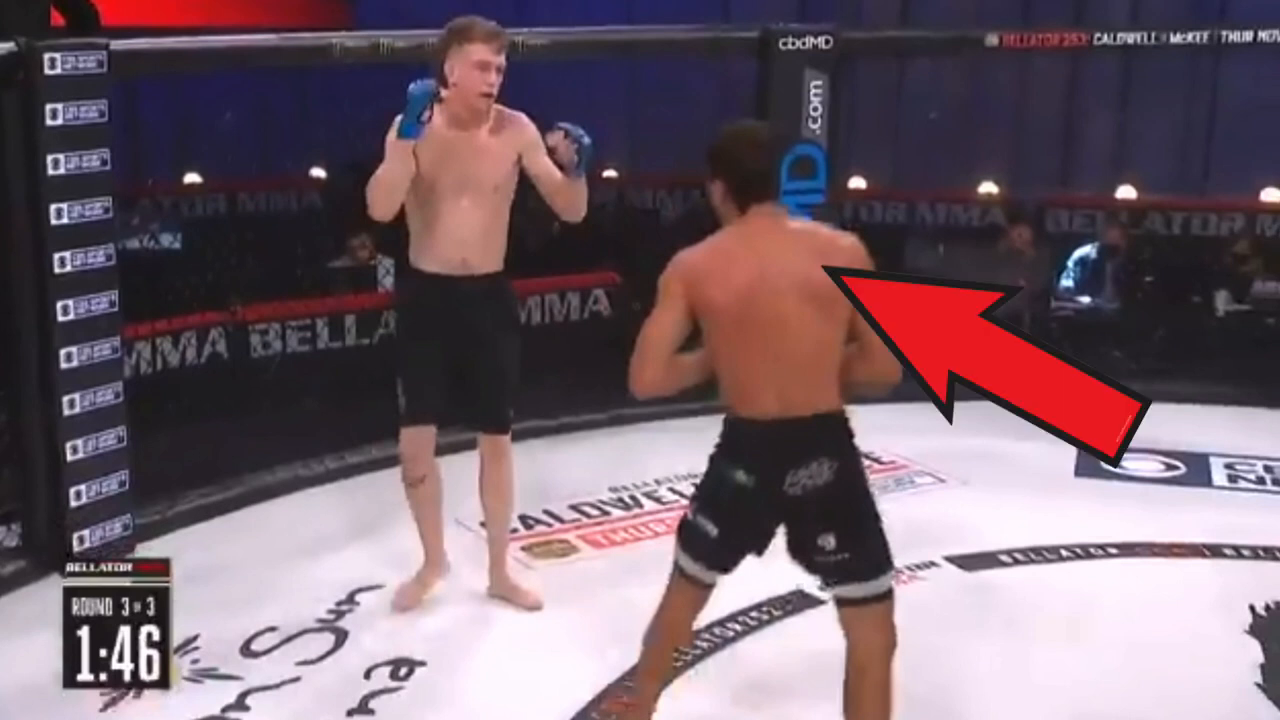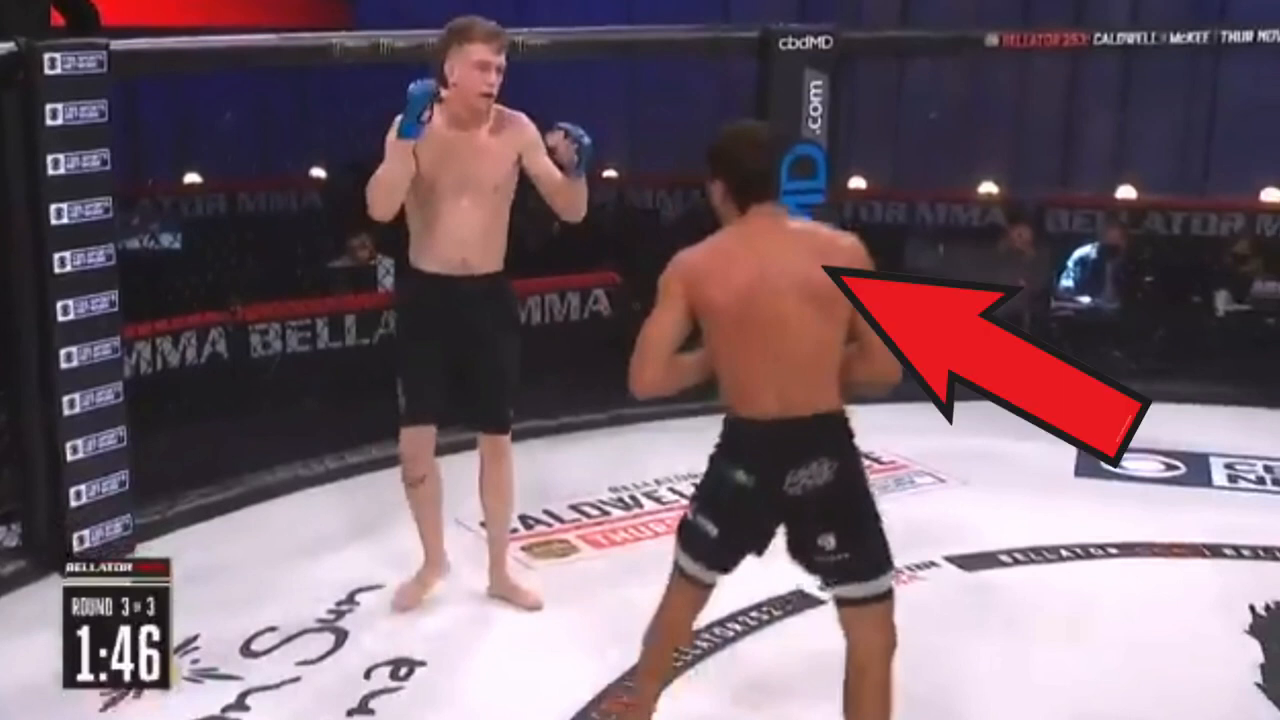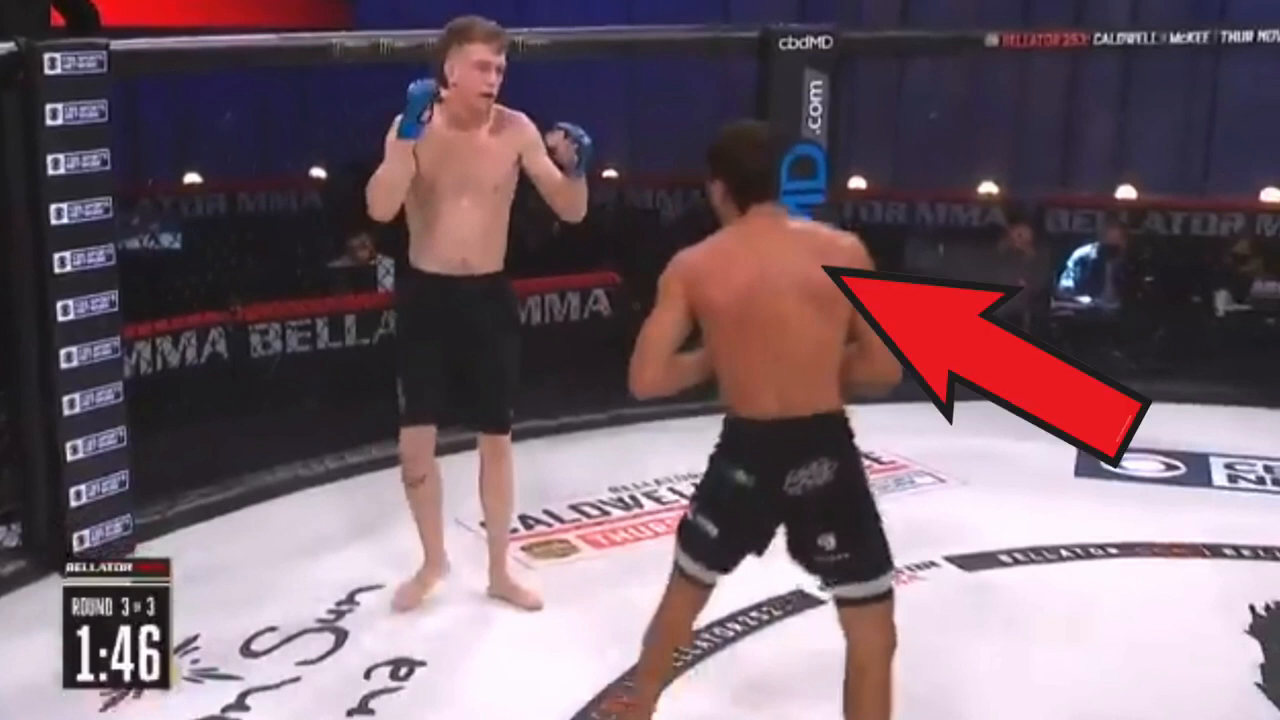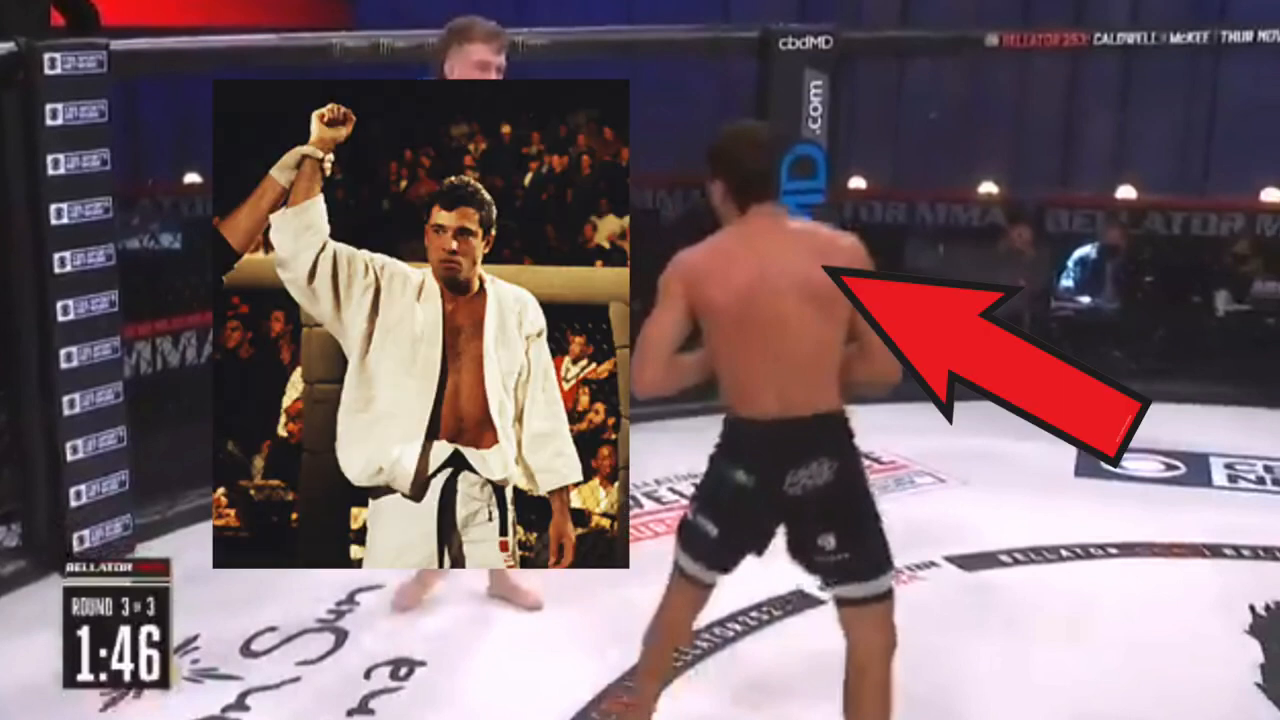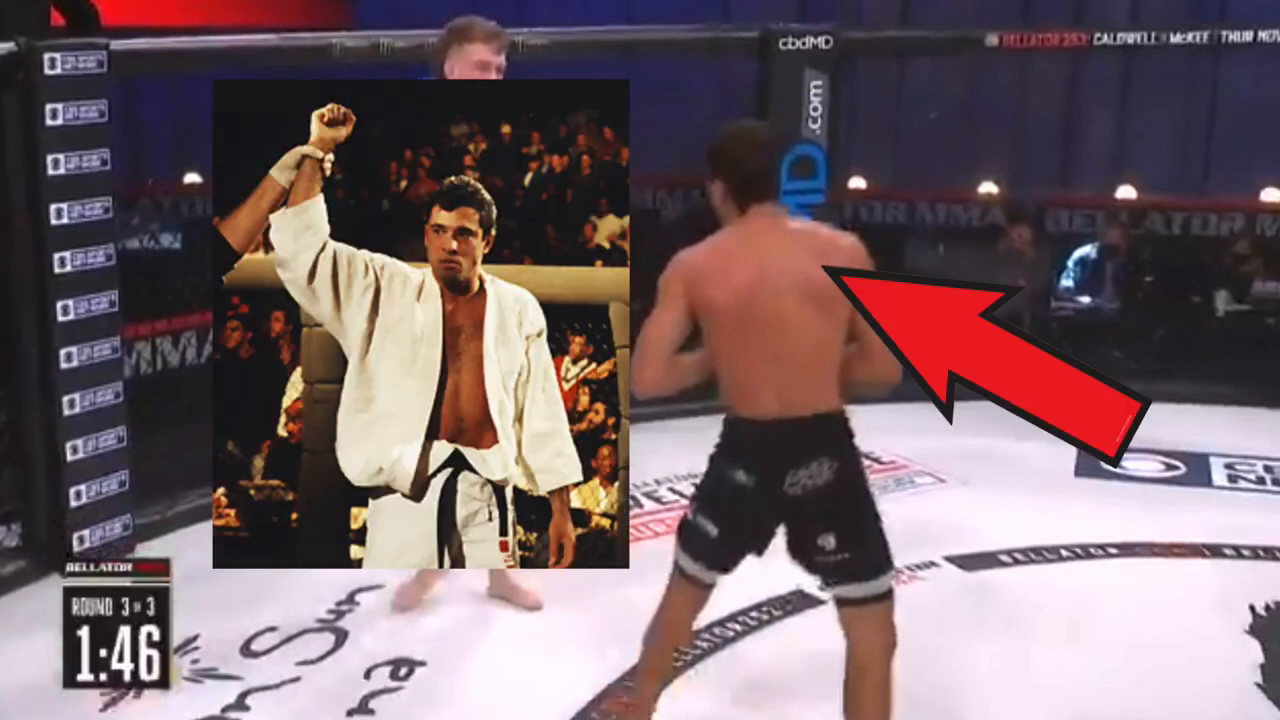
dt=0.4s
person 1, frame 1
left shoulder: (692, 266)
right shoulder: (843, 251)
left elbow: (646, 379)
right elbow: (885, 369)
left hip: (745, 453)
right hip: (824, 453)
left knee: (683, 591)
right knee: (872, 631)
person 1, frame 2
left shoulder: (692, 266)
right shoulder: (843, 251)
left elbow: (646, 379)
right elbow: (886, 368)
left hip: (745, 452)
right hip: (825, 453)
left knee: (683, 591)
right knee: (872, 632)
person 1, frame 3
left shoulder: (691, 266)
right shoulder: (843, 251)
left elbow: (646, 379)
right elbow: (885, 369)
left hip: (745, 453)
right hip: (824, 452)
left knee: (683, 591)
right knee: (871, 631)
person 1, frame 4
left shoulder: (692, 266)
right shoulder: (843, 250)
left elbow: (646, 379)
right elbow: (886, 368)
left hip: (745, 452)
right hip: (825, 453)
left knee: (683, 591)
right knee: (872, 632)
person 1, frame 5
left shoulder: (692, 266)
right shoulder: (843, 251)
left elbow: (646, 380)
right elbow: (885, 368)
left hip: (745, 453)
right hip: (825, 453)
left knee: (683, 592)
right knee: (872, 631)
person 2, frame 1
left shoulder: (516, 130)
right shoulder: (411, 127)
left elbow: (572, 212)
right elbow: (380, 210)
left wrist: (574, 168)
right wrist: (410, 131)
left hip: (489, 297)
right hip: (425, 295)
left knee: (496, 440)
right knee: (414, 443)
left ankle: (499, 569)
right ankle: (433, 560)
person 2, frame 2
left shoulder: (516, 130)
right shoulder: (412, 127)
left elbow: (572, 211)
right elbow: (380, 210)
left wrist: (574, 167)
right wrist: (410, 130)
left hip: (488, 297)
right hip: (425, 295)
left knee: (496, 441)
right knee: (415, 442)
left ankle: (499, 570)
right ankle: (433, 561)
person 2, frame 3
left shoulder: (516, 131)
right shoulder: (411, 126)
left elbow: (572, 211)
right elbow: (380, 209)
left wrist: (574, 166)
right wrist: (409, 133)
left hip: (489, 297)
right hip: (425, 295)
left knee: (496, 441)
right knee: (415, 443)
left ankle: (499, 571)
right ankle: (432, 562)
person 2, frame 4
left shoulder: (518, 310)
right shoulder: (386, 291)
left elbow: (541, 410)
right elbow: (303, 251)
left wrist: (561, 509)
right wrist: (316, 152)
left hip: (482, 486)
right hip: (405, 486)
left knee: (494, 597)
right knee: (397, 600)
person 2, frame 5
left shoulder: (517, 309)
right shoulder: (385, 291)
left elbow: (541, 411)
right elbow: (302, 251)
left wrist: (561, 510)
right wrist: (317, 151)
left hip: (482, 490)
right hip: (405, 488)
right knee: (397, 608)
